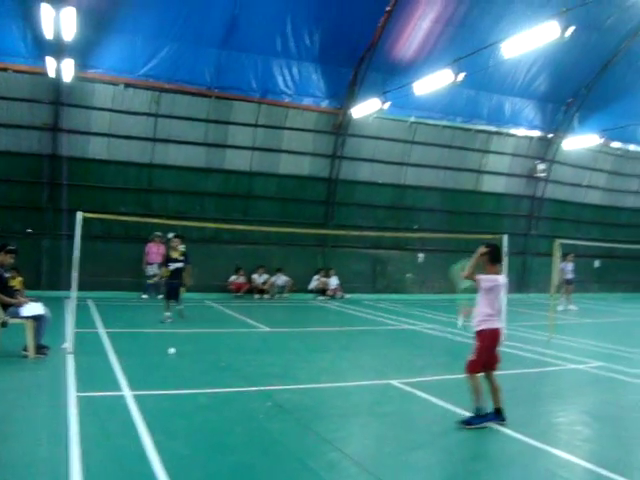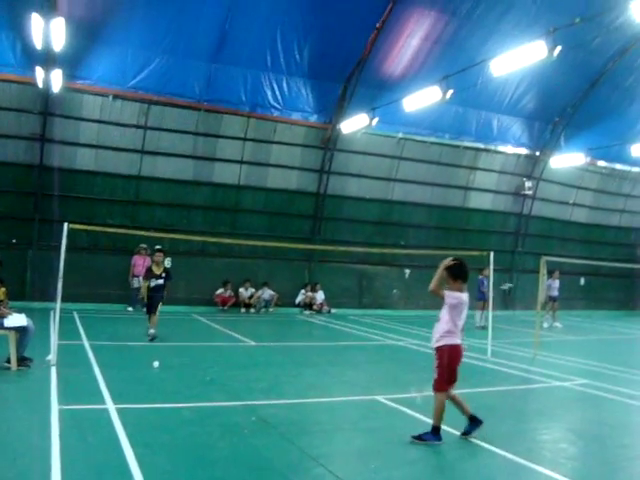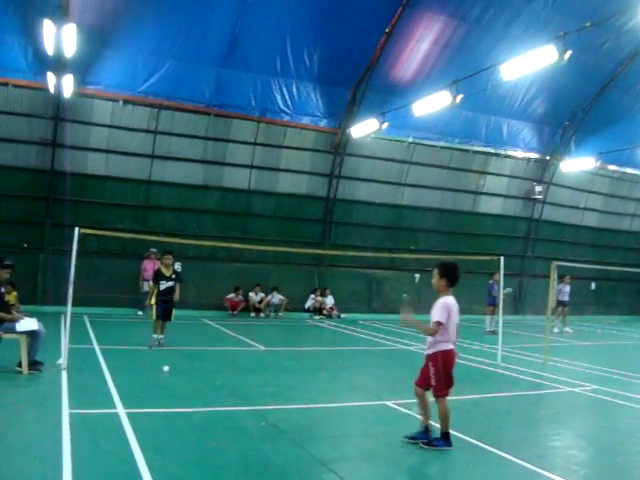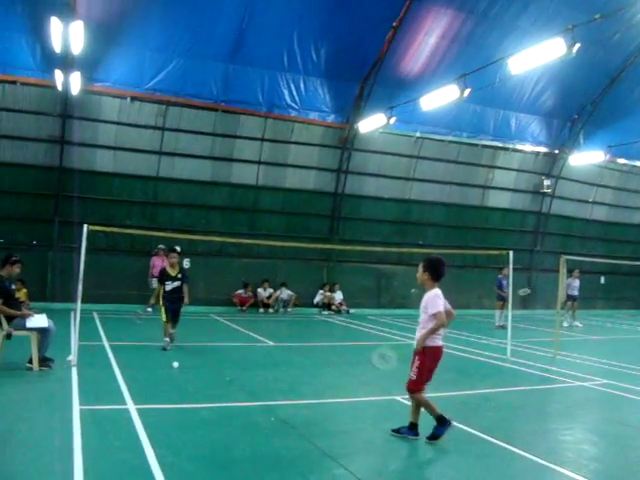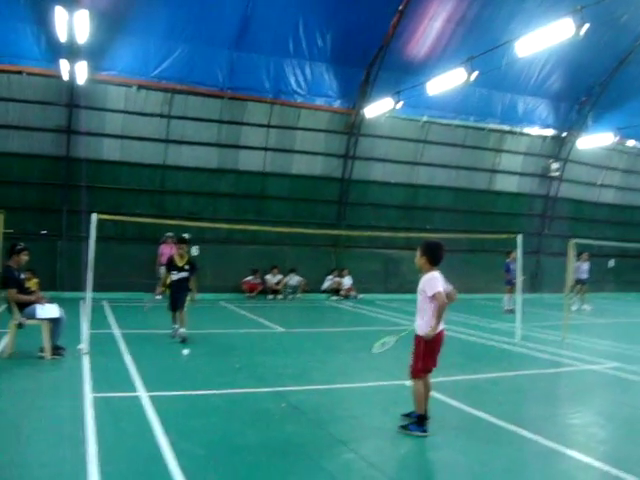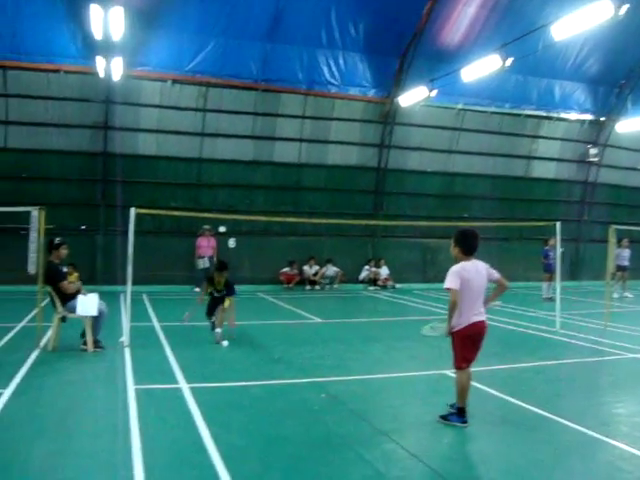
dt=0.3s
person 1, frame 1
left shoulder: (495, 280)
right shoulder: (495, 281)
left elbow: (467, 274)
left wrist: (477, 256)
left hip: (487, 332)
right hip: (489, 331)
left knee: (472, 371)
right knee: (488, 373)
left ankle: (480, 413)
right ankle: (498, 412)
person 1, frame 2
left shoulder: (459, 298)
right shoulder: (458, 298)
left elbow: (433, 289)
left wrist: (441, 267)
left hip: (447, 348)
right hip: (448, 347)
left knee: (440, 391)
right knee: (446, 390)
left ankle: (435, 433)
right ankle: (472, 419)
person 1, frame 3
left shoulder: (443, 303)
right shoulder: (450, 301)
left elbow: (432, 331)
right elbow: (454, 330)
left wrist: (412, 321)
right wrist: (450, 345)
left hip: (441, 353)
right hip: (437, 353)
left knee: (440, 396)
right knee: (420, 390)
left ankle: (444, 438)
right ankle: (425, 430)
person 1, frame 4
left shoulder: (432, 296)
right shoulder: (436, 294)
left elbow: (442, 321)
right elbow: (451, 315)
left wrist: (424, 337)
left hip: (428, 348)
right hip: (427, 348)
left knee: (414, 390)
right knee: (415, 389)
left ankle: (441, 420)
right ankle: (412, 427)
person 1, frame 5
left shoulder: (428, 279)
right shoulder: (438, 277)
left elbow: (442, 302)
right elbow: (452, 296)
left wrist: (434, 327)
left hip: (427, 335)
right hip: (435, 334)
left knee: (417, 377)
right knee: (424, 375)
left ankle: (420, 423)
right ankle: (421, 412)
person 1, frame 6
left shoulder: (456, 270)
right shoulder: (482, 267)
left elbow: (454, 300)
right elbow: (504, 285)
left wrist: (448, 323)
right wrist: (488, 301)
left hip: (462, 326)
right hip: (480, 323)
left knee: (461, 369)
right knee: (465, 366)
left ankle: (460, 414)
right ankle: (461, 404)
